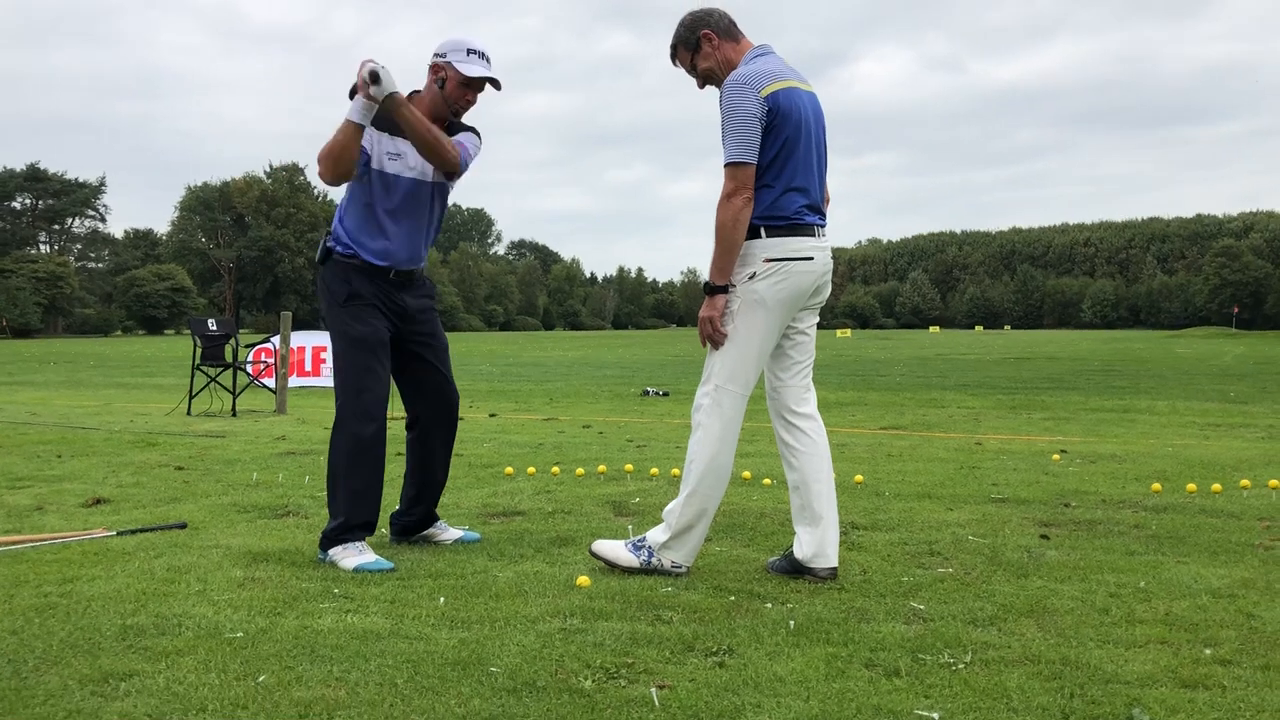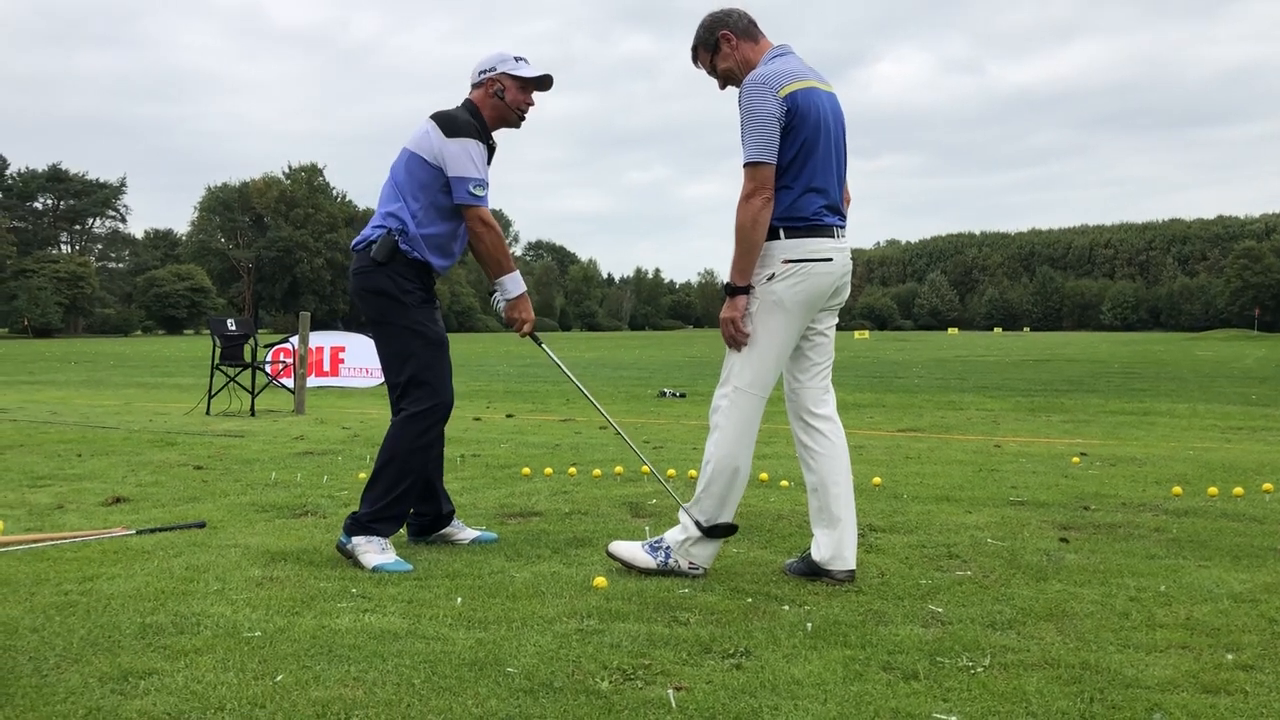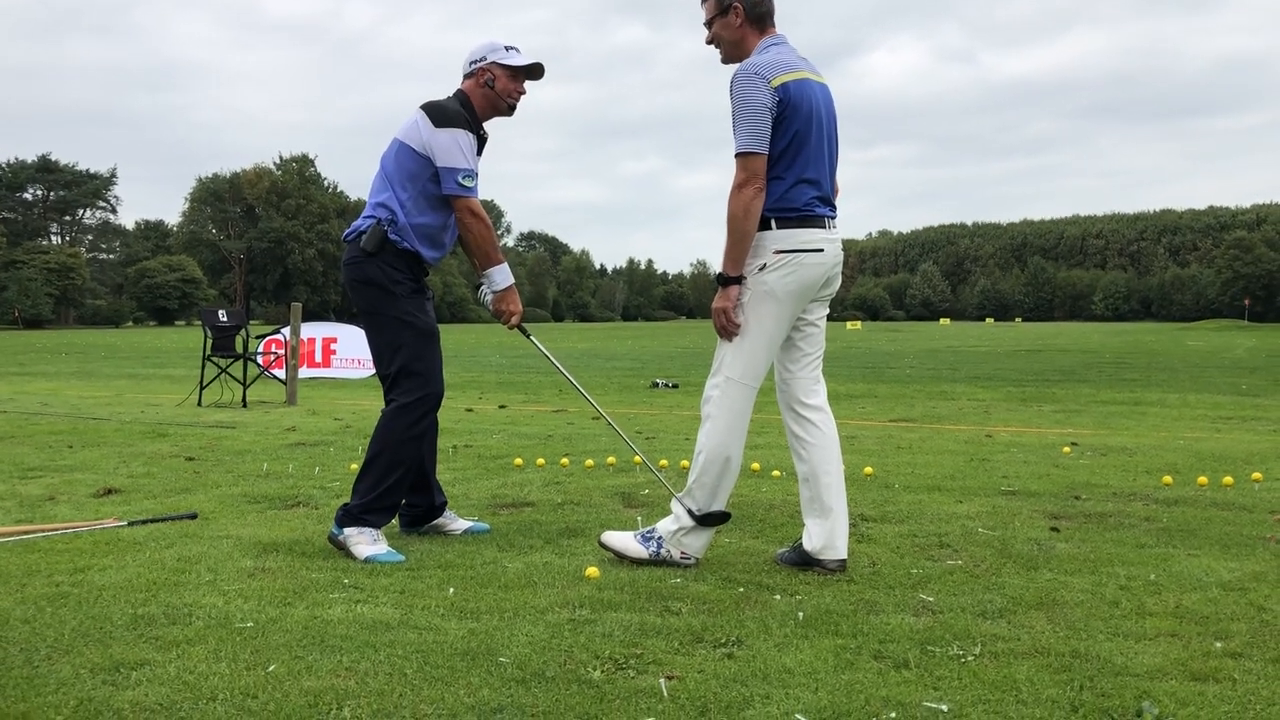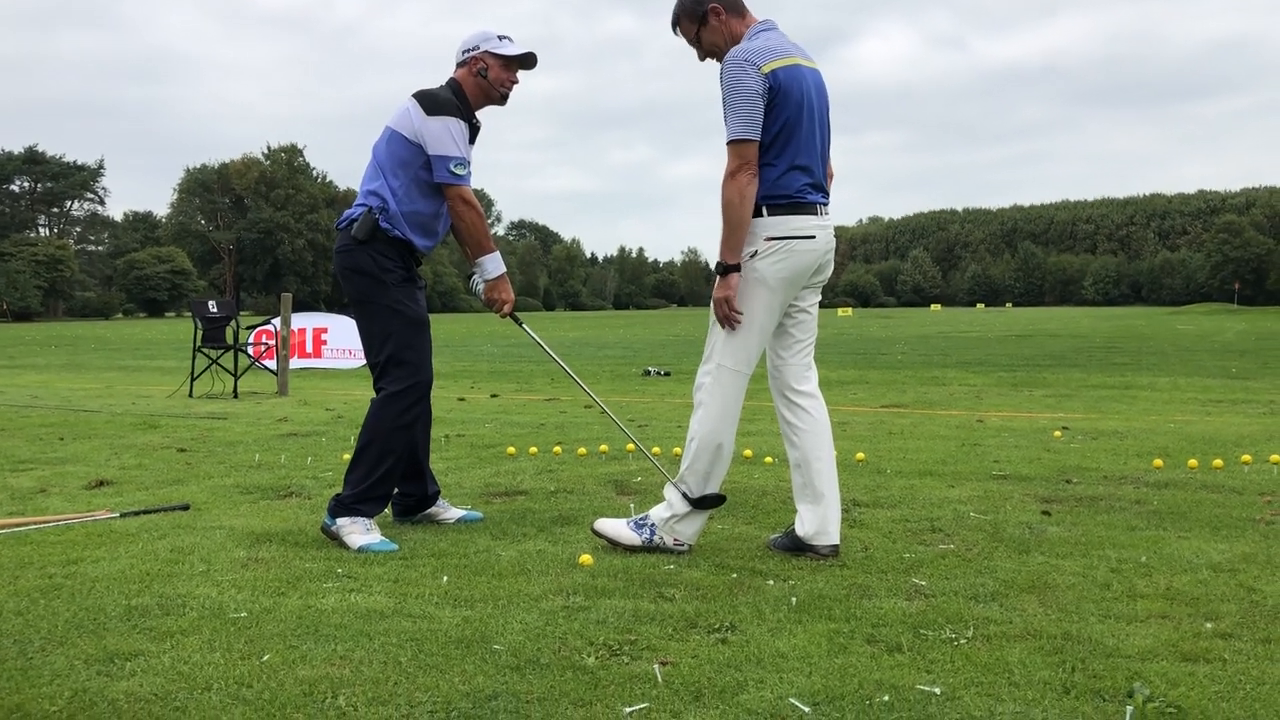
dt=0.7s
person 1, frame 1
left shoulder: (744, 84)
right shoulder: (797, 83)
left elbow: (738, 195)
left wrist: (715, 289)
left hip: (769, 259)
right hip: (811, 256)
left knee: (719, 403)
right knee: (796, 404)
left ankle: (671, 548)
right ankle: (817, 549)
person 1, frame 2
left shoulder: (763, 84)
right shoulder: (819, 84)
left elbow: (759, 195)
left wrist: (737, 289)
left hip: (788, 259)
right hip: (832, 258)
left knee: (737, 404)
right knee: (815, 406)
left ankle: (689, 547)
right ankle: (834, 551)
person 1, frame 3
left shoulder: (755, 74)
right shoulder: (810, 75)
left elbow: (750, 185)
left wrist: (728, 279)
left hip: (779, 250)
right hip: (822, 248)
left knee: (728, 395)
right knee: (805, 397)
left ankle: (682, 536)
right ankle: (826, 541)
person 1, frame 4
left shoulder: (745, 61)
right shoulder: (804, 60)
left elbow: (743, 172)
left wrist: (728, 268)
left hip: (771, 236)
right hip: (815, 235)
left knee: (721, 381)
right knee: (798, 382)
left ankle: (674, 524)
right ankle: (819, 527)
person 2, frame 1
left shoulder: (464, 137)
right shoulder: (375, 118)
left elbow: (445, 164)
right elbow: (330, 171)
left wrist: (397, 100)
right wrist: (360, 106)
left hip: (408, 284)
right hip: (352, 279)
left knee: (437, 403)
right knee: (364, 403)
left ankle: (416, 520)
right ankle: (343, 536)
person 2, frame 2
left shoulder: (466, 137)
right shoulder: (459, 131)
left elbow: (475, 230)
right elbow: (481, 224)
left wrist: (505, 291)
right wrist: (515, 290)
left hip: (400, 276)
right hip: (393, 274)
left knee: (425, 399)
right knee: (427, 399)
left ankle: (431, 517)
right ankle: (367, 529)
person 2, frame 3
left shoulder: (459, 127)
right shoulder: (447, 120)
left elbow: (462, 219)
right elbow: (469, 214)
left wrist: (492, 284)
right wrist: (504, 282)
left hip: (398, 267)
right hip: (383, 264)
left knee: (421, 389)
right knee: (416, 390)
left ankle: (422, 508)
right ankle: (358, 521)
person 2, frame 4
left shoulder: (454, 117)
right shoulder: (440, 108)
left elbow: (455, 209)
right elbow: (461, 202)
left wrist: (485, 273)
right wrist: (496, 271)
left hip: (392, 256)
right hip: (375, 252)
left knee: (413, 379)
right knee: (404, 380)
left ankle: (416, 497)
right ankle: (351, 510)
